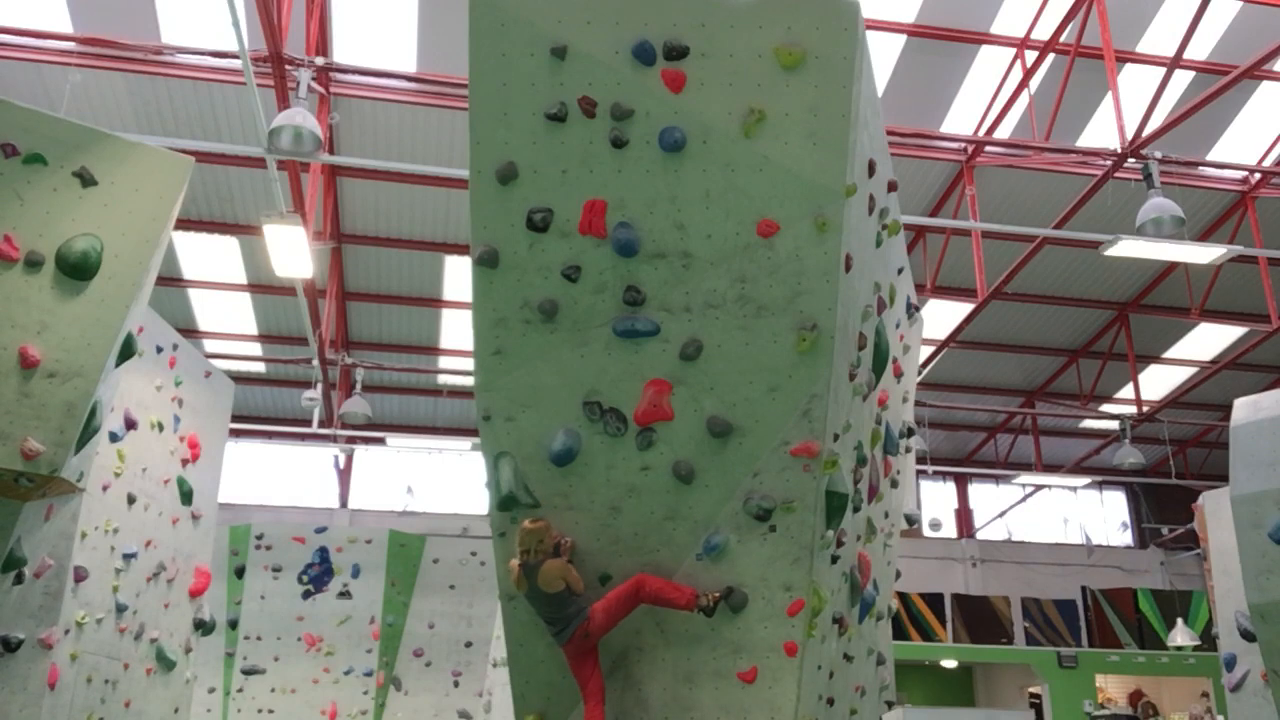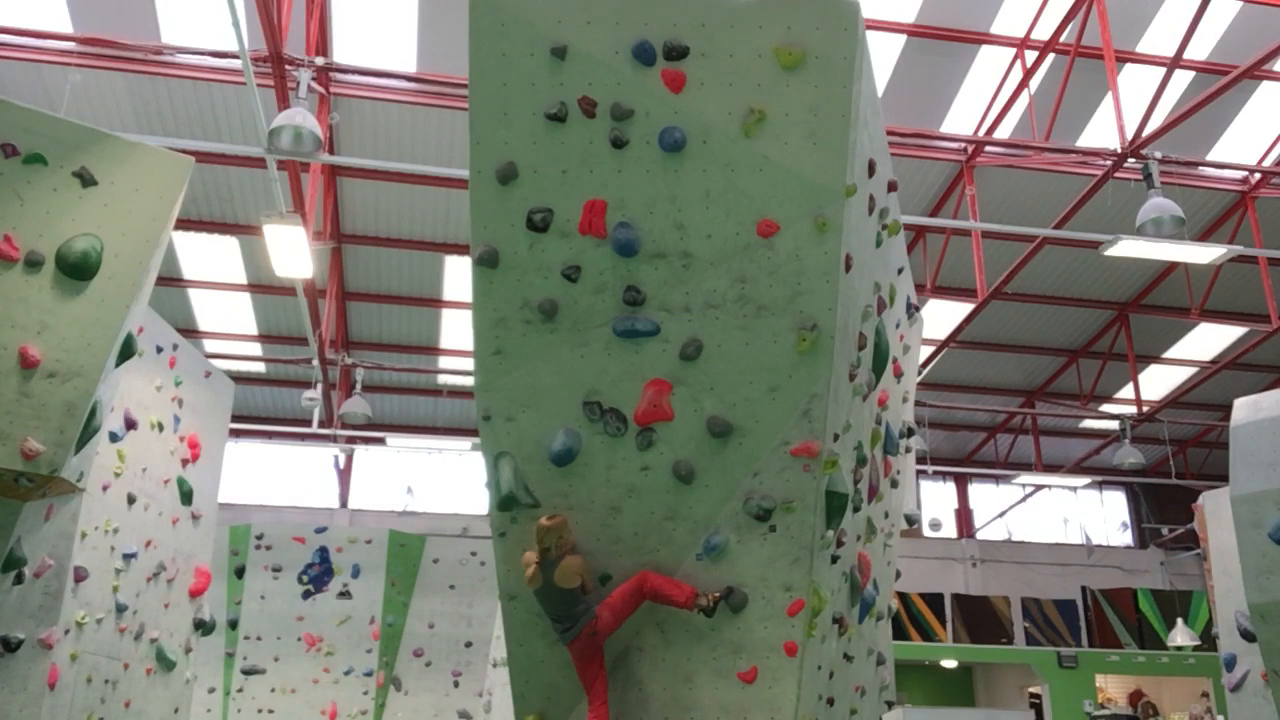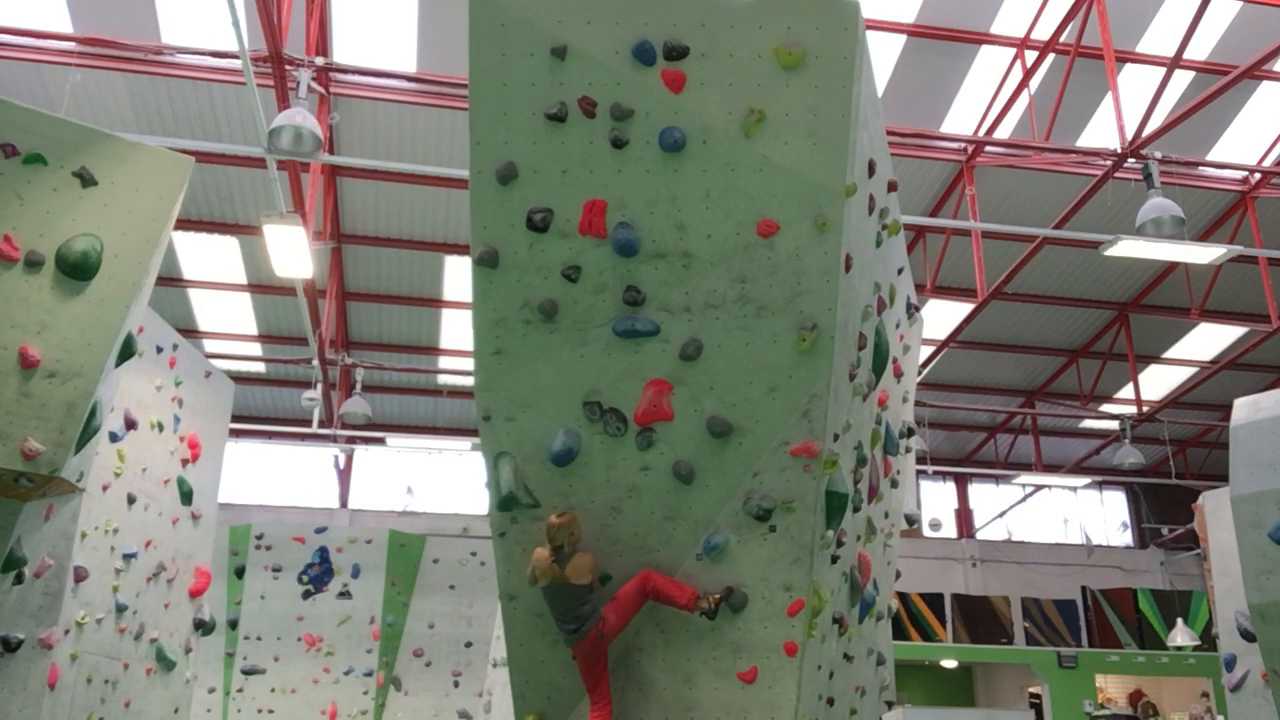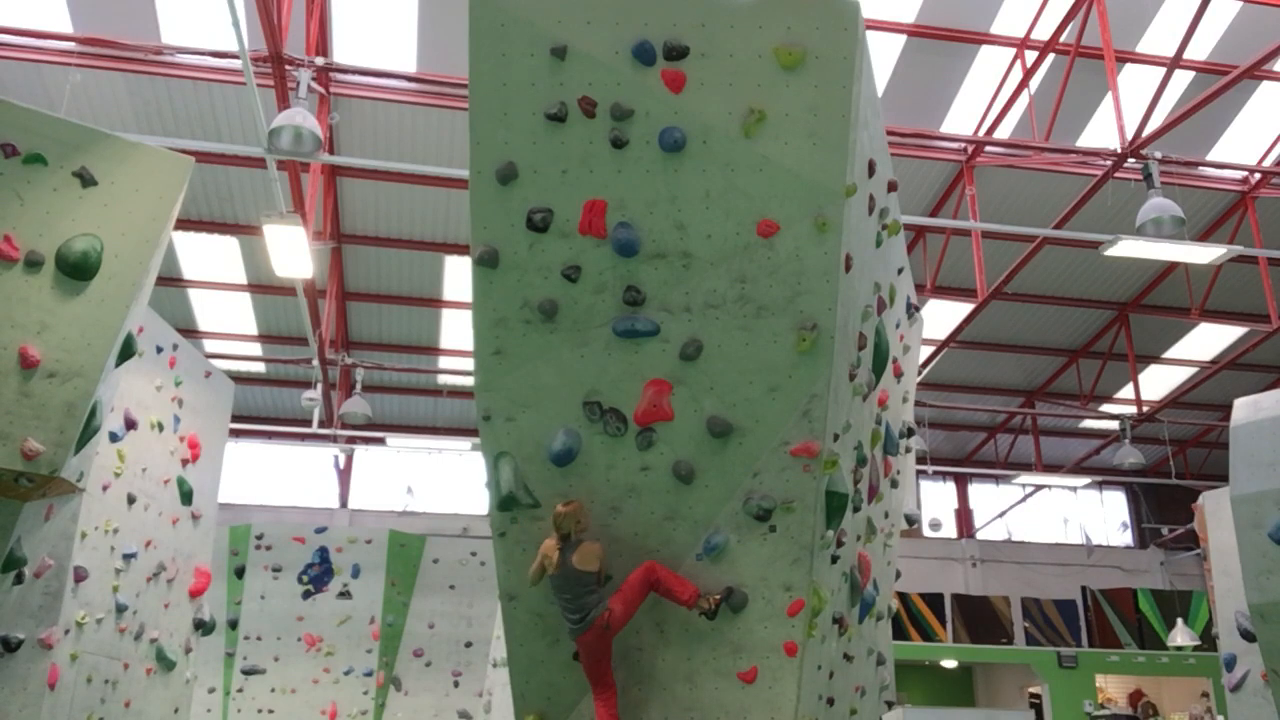
dt=0.2s
person 1, frame 1
left shoulder: (515, 567)
right shoulder: (555, 566)
right elbow: (579, 589)
right wrist: (567, 558)
left hip: (569, 642)
right hip: (588, 624)
left knee: (592, 700)
right knee: (641, 584)
right ankle: (700, 601)
person 1, frame 2
left shoulder: (529, 560)
right shoulder: (573, 563)
left wrist: (553, 550)
left hip: (575, 642)
right hip: (595, 624)
left knee: (596, 700)
right knee: (644, 581)
right ankle: (699, 601)
person 1, frame 3
left shoulder: (539, 556)
right shoulder: (584, 560)
left elbow: (530, 581)
left hip: (579, 644)
right hip: (601, 627)
left knee: (599, 701)
right knee: (646, 579)
right ankle: (702, 604)
person 1, frame 4
left shoulder: (548, 548)
right shoulder: (593, 549)
left elbow: (532, 580)
left hip: (584, 637)
right hip: (607, 619)
left knee: (603, 692)
right knee: (650, 570)
right ankle: (701, 603)
